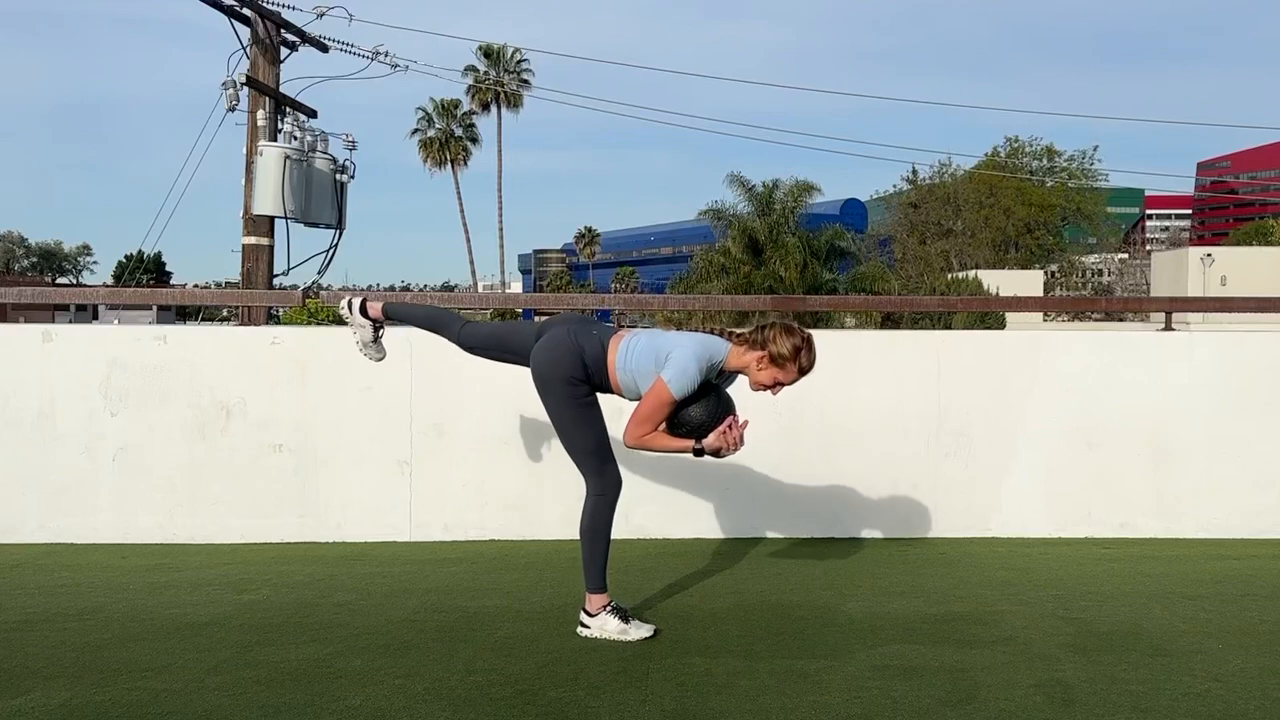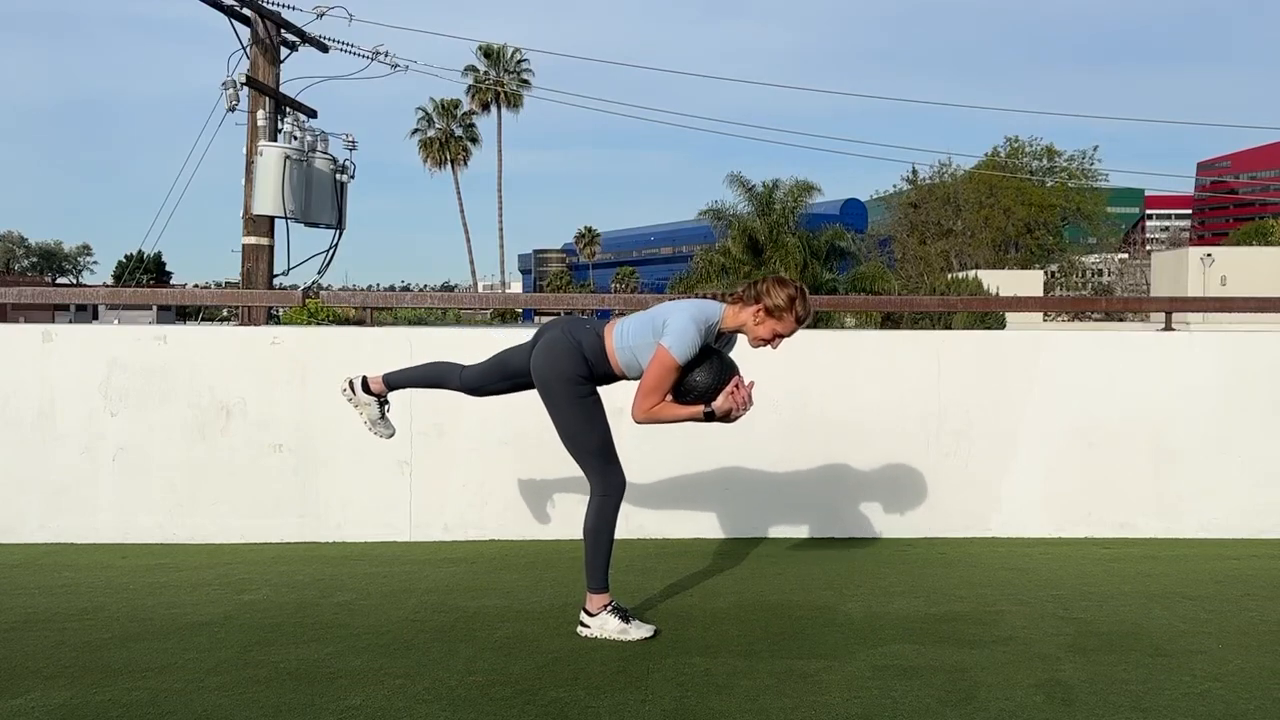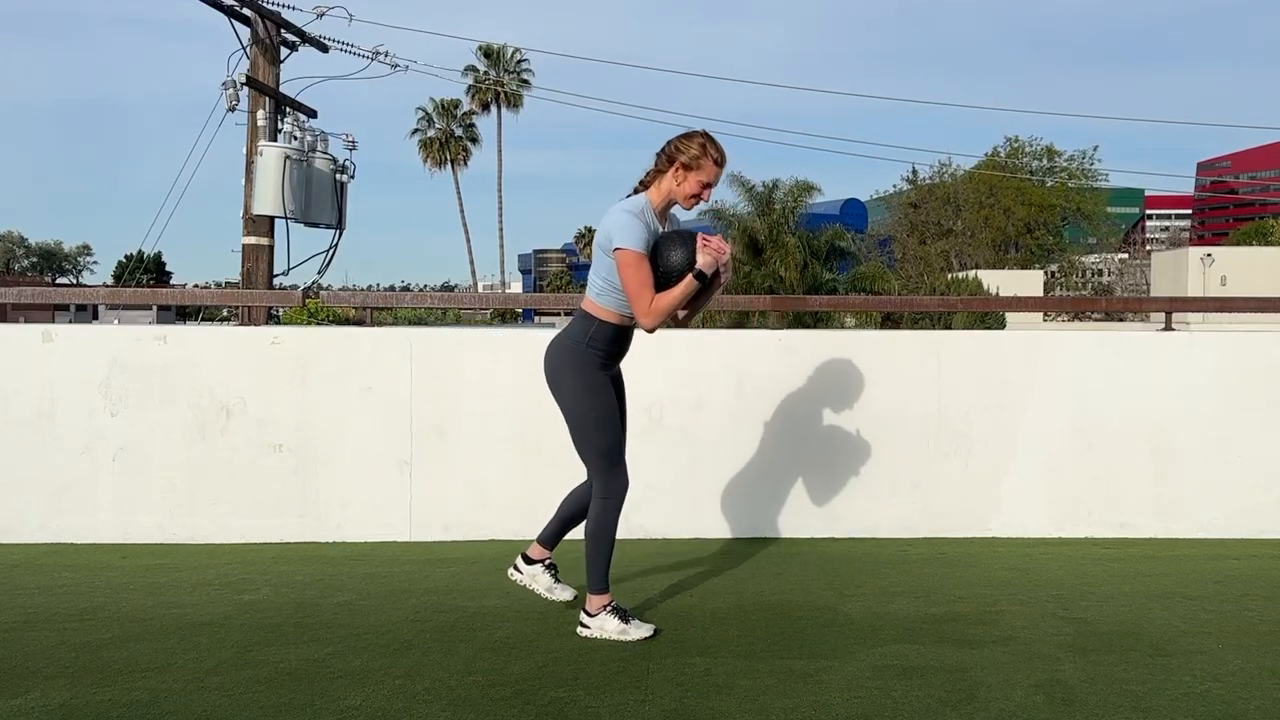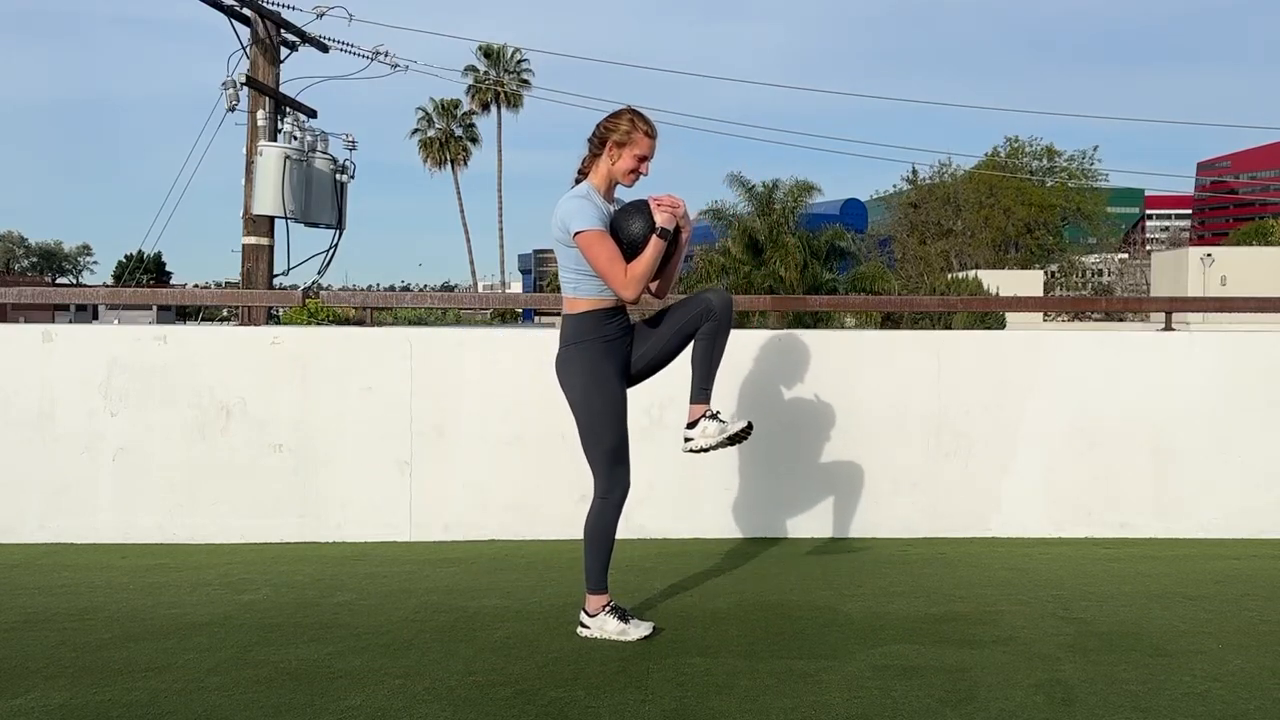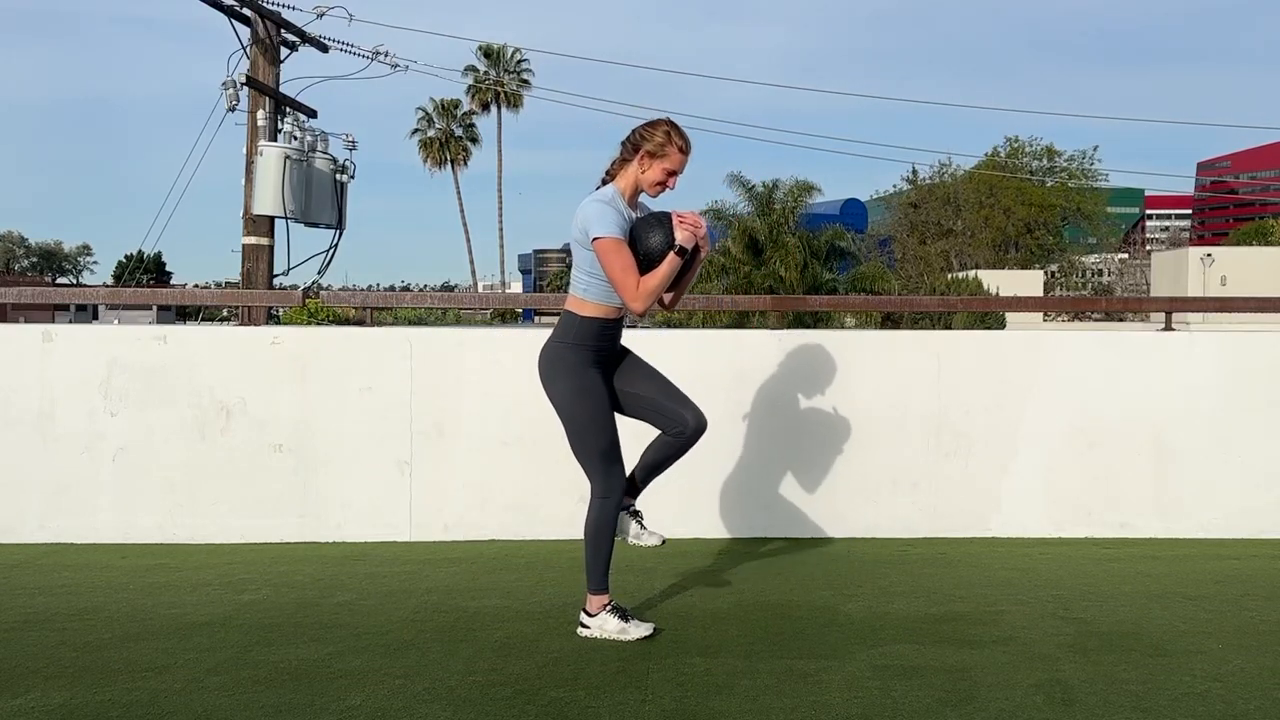
dt=0.5s
person 1, frame 1
left shoulder: (726, 362)
right shoulder: (694, 364)
right elbow: (636, 435)
left wrist: (716, 438)
right wrist: (703, 447)
left hip: (574, 335)
right hip: (562, 363)
left knee: (468, 335)
right knee: (604, 483)
left ankle: (372, 311)
right ankle: (596, 610)
person 1, frame 2
left shoulder: (723, 331)
right shoulder: (692, 326)
right elbow: (644, 410)
left wrist: (723, 406)
right wrist: (710, 410)
left hip: (565, 339)
right hip: (563, 364)
left knee: (472, 380)
right knee: (608, 483)
left ankle: (373, 388)
right ankle: (596, 610)
person 1, frame 3
left shoulder: (663, 220)
right shoulder: (627, 221)
left elbow: (678, 316)
right elbow: (647, 316)
left wrist: (714, 278)
right wrist: (700, 272)
left hip: (602, 359)
right hip: (580, 358)
left knee: (605, 478)
right knee: (611, 481)
left ankle: (535, 557)
right ankle: (596, 610)
person 1, frame 4
left shoulder: (616, 206)
right shoulder: (578, 207)
left elbow: (658, 287)
right elbow: (628, 286)
left wrist: (680, 237)
right wrist: (661, 230)
left hip: (624, 343)
right hip: (588, 352)
left knee: (715, 303)
right knee: (613, 482)
left ankle: (698, 420)
right ankle: (595, 611)
person 1, frame 5
left shoulder: (638, 210)
right shoulder: (602, 211)
left elbow: (667, 299)
right elbow: (638, 300)
left wrist: (693, 254)
right wrist: (681, 249)
left hip: (607, 352)
right hip: (573, 357)
left knee: (689, 423)
right knee: (609, 479)
left ankle: (621, 508)
right ankle: (595, 610)
